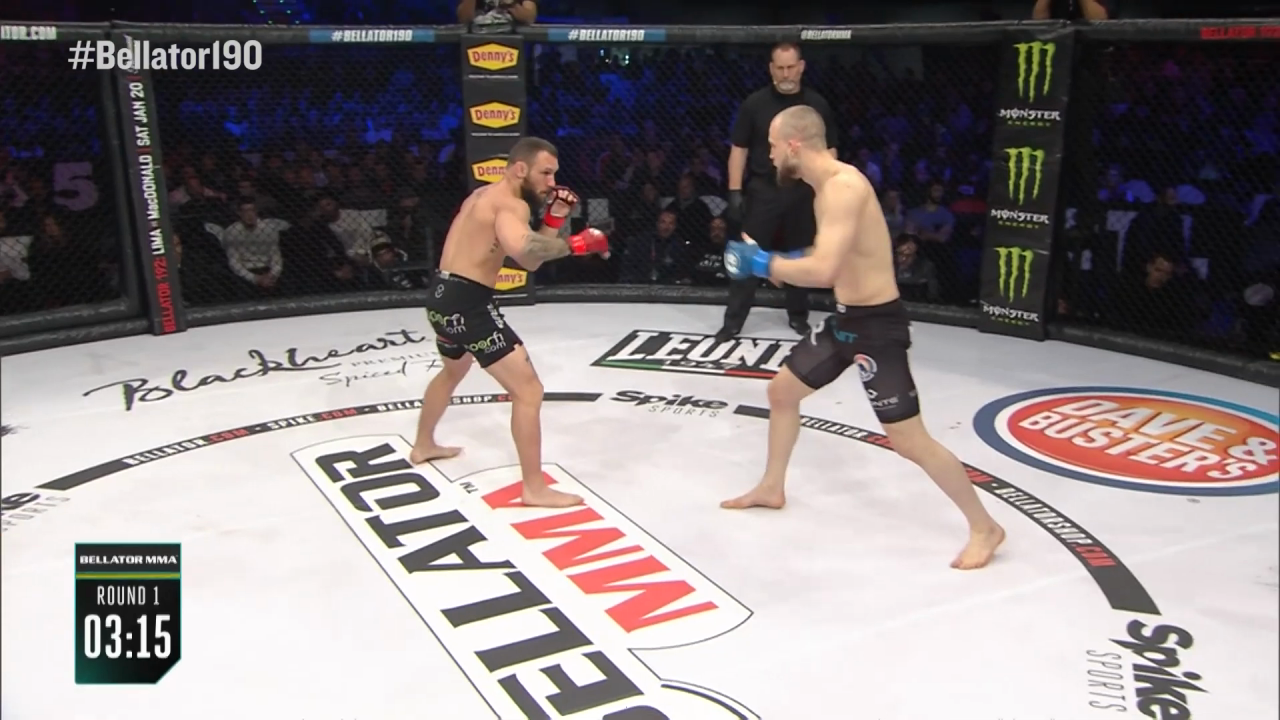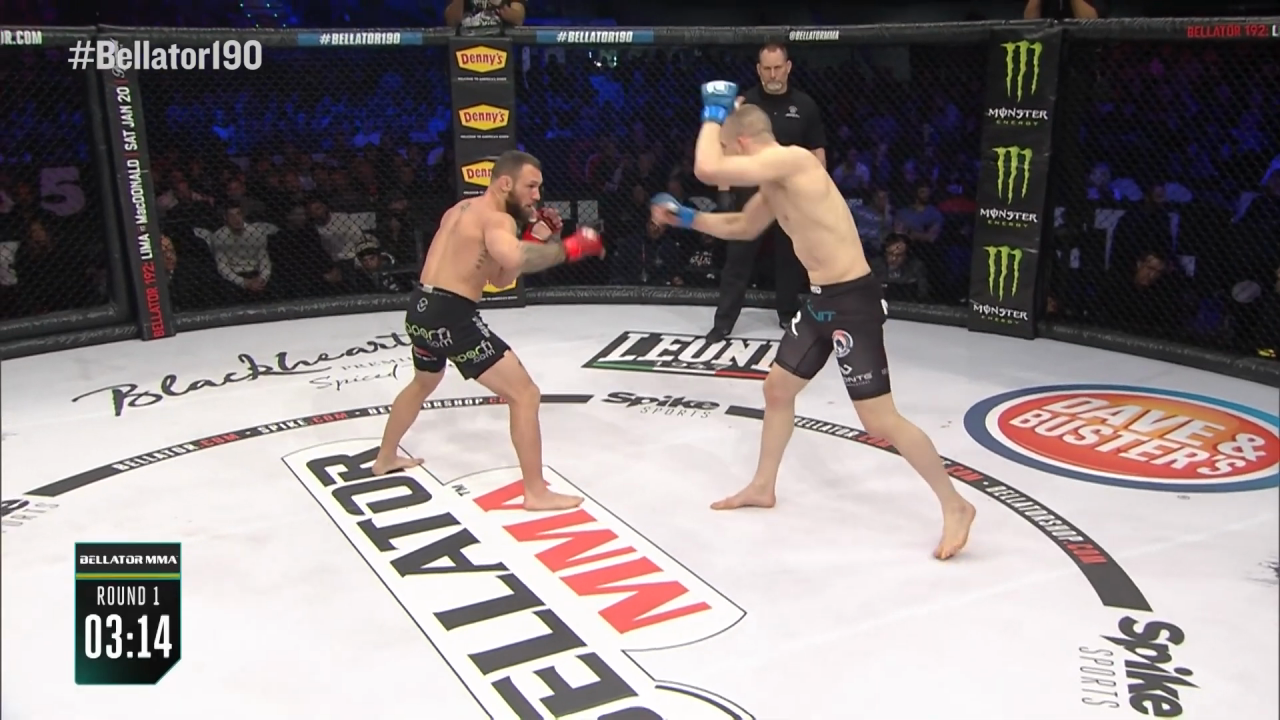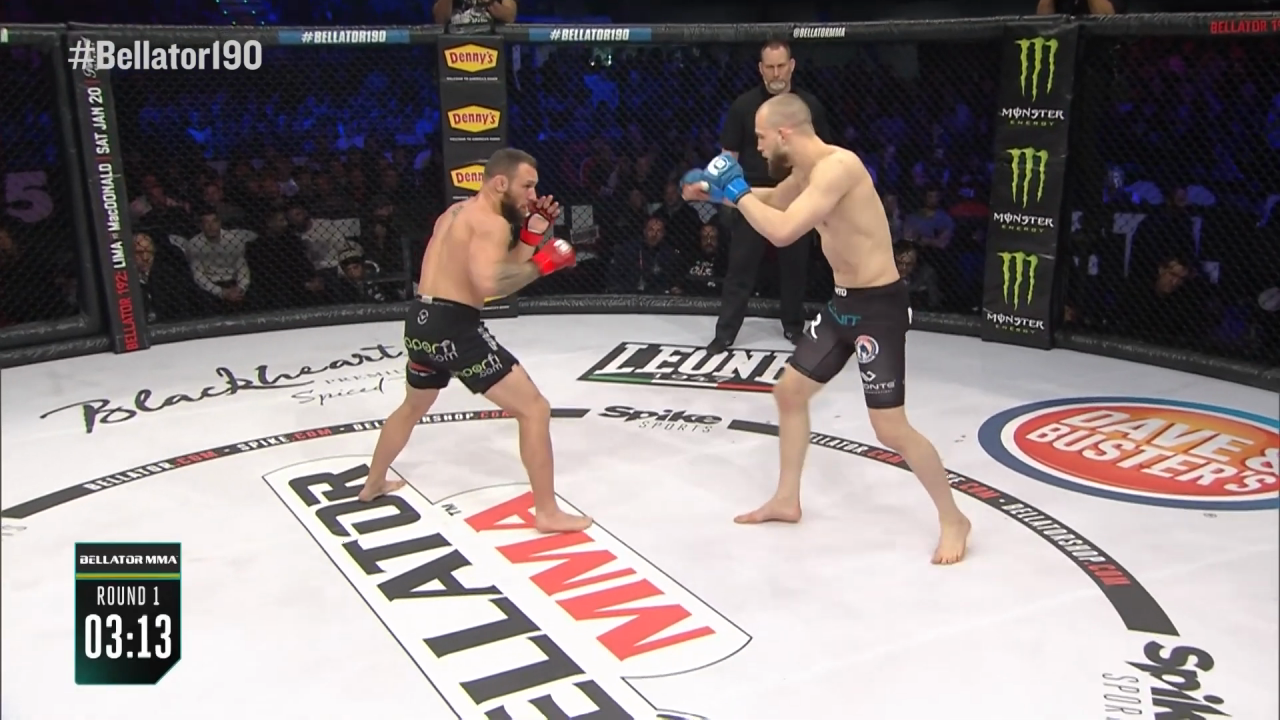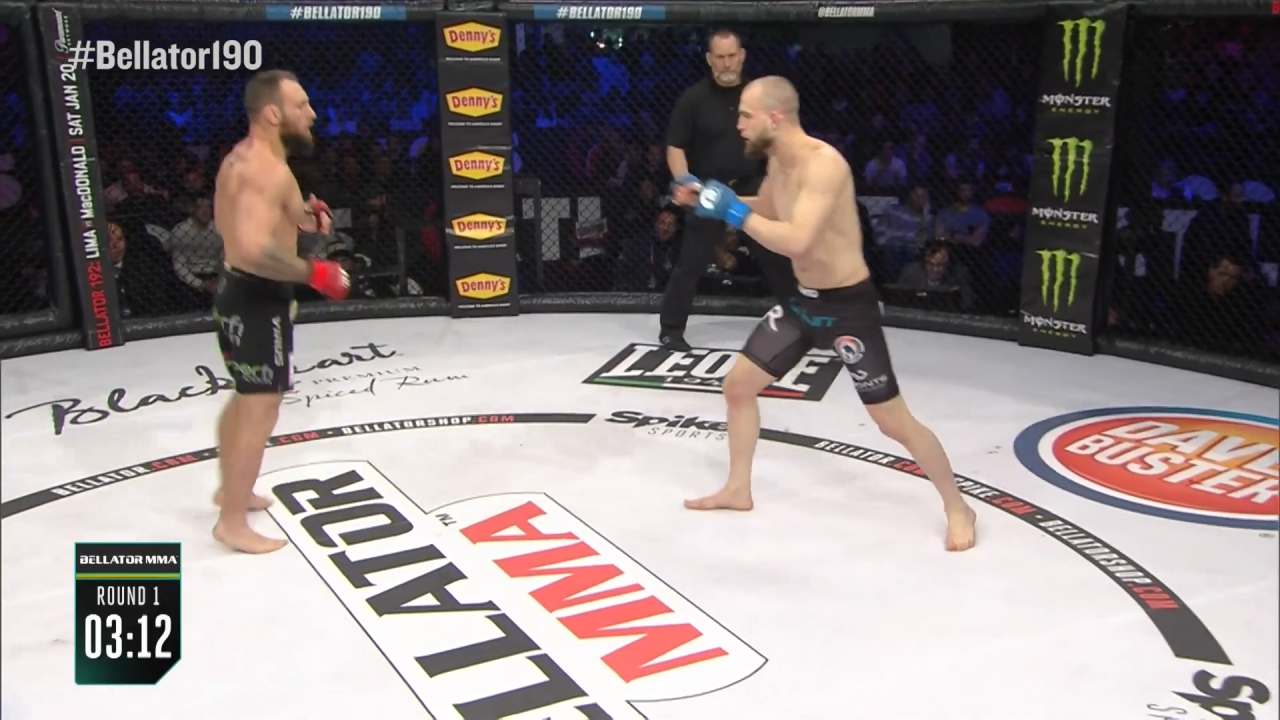
dt=1s
person 1, frame 1
left shoulder: (844, 187)
right shoulder: (827, 184)
left elbow: (823, 270)
left wrist: (762, 263)
right wrist: (771, 257)
left hip: (878, 325)
right hip: (845, 317)
left knee: (909, 441)
right knee: (781, 391)
left ankle: (984, 528)
right ankle: (770, 488)
person 1, frame 2
left shoulder: (790, 161)
right shoulder: (773, 182)
left elbow: (708, 170)
right elbow: (743, 228)
left wrist: (712, 113)
right wrist: (683, 216)
left hip: (853, 302)
right hip: (821, 299)
left knee: (881, 419)
right knee: (778, 389)
left ankle: (955, 507)
right ankle: (761, 488)
person 1, frame 3
left shoulder: (838, 167)
right shoulder: (808, 170)
left elbow: (782, 232)
right elbow: (774, 198)
left wrist: (735, 190)
right wrist: (721, 192)
left hip: (879, 307)
right hip: (842, 302)
left knee: (891, 430)
right knee: (791, 395)
left ankle: (953, 521)
right ankle: (786, 501)
person 1, frame 4
left shoulder: (823, 164)
right shoulder: (776, 160)
left elbow: (794, 241)
right elbow: (762, 211)
left wrist: (734, 210)
right wrist: (708, 197)
left hip: (849, 306)
right hip: (802, 300)
left knee: (895, 422)
right knee: (737, 385)
left ankle: (958, 510)
right ankle: (738, 489)
person 2, frame 1
left shoulder: (488, 195)
right shoulder: (510, 204)
left elbow: (529, 255)
right elbow: (524, 250)
left wrist: (555, 219)
right wrist: (577, 243)
left hip: (445, 296)
right hip: (467, 302)
left knee: (453, 371)
right knee: (528, 392)
left ankle: (423, 445)
right ankle: (534, 489)
person 2, frame 2
left shoulder: (463, 210)
right shoulder: (495, 218)
left elbow: (500, 275)
right elbow: (515, 259)
left wrist: (536, 235)
right wrist: (571, 248)
left hip: (423, 309)
right hip: (453, 317)
left knee: (421, 384)
right knee: (524, 395)
left ankle: (386, 457)
right ankle: (536, 492)
person 2, frame 3
left shoulder: (456, 212)
right shoulder: (489, 223)
left elbow: (498, 278)
right elbow: (490, 282)
left wrist: (532, 233)
right wrist: (542, 262)
left hip: (420, 322)
right hip: (454, 328)
left knee: (414, 407)
right knee: (534, 411)
left ankle: (374, 482)
right ankle: (546, 511)
person 2, frame 4
left shoulder: (239, 159)
right shoulder: (267, 170)
right elbow: (254, 248)
left wrist: (299, 218)
right wrist: (314, 273)
left hip: (235, 293)
right hip: (258, 303)
left knee: (247, 402)
right knee: (261, 417)
left ankle: (232, 491)
right ankle: (233, 524)
person 3, frame 1
left shoulder: (817, 105)
right shoulder: (755, 103)
left elbow: (829, 151)
right elbow: (739, 149)
right wrist: (735, 191)
left hip: (804, 191)
right hip: (763, 189)
left ankle: (798, 316)
right ankle: (733, 321)
person 3, frame 2
left shoulder: (805, 105)
right shoulder: (742, 104)
left elbow: (816, 151)
right hip: (751, 189)
left knee: (790, 257)
right knee: (738, 258)
left ankle: (788, 316)
right ankle: (723, 322)
person 3, frame 3
left shoulder: (809, 105)
right shoulder: (744, 104)
right elbow: (729, 152)
left knee: (795, 265)
right knee: (741, 265)
left ankle: (793, 326)
right ankle: (725, 331)
person 3, frame 4
right shoulder: (694, 98)
right elbow: (675, 149)
left hip: (751, 192)
left knee: (776, 260)
right knee: (691, 264)
right ankle: (670, 330)
